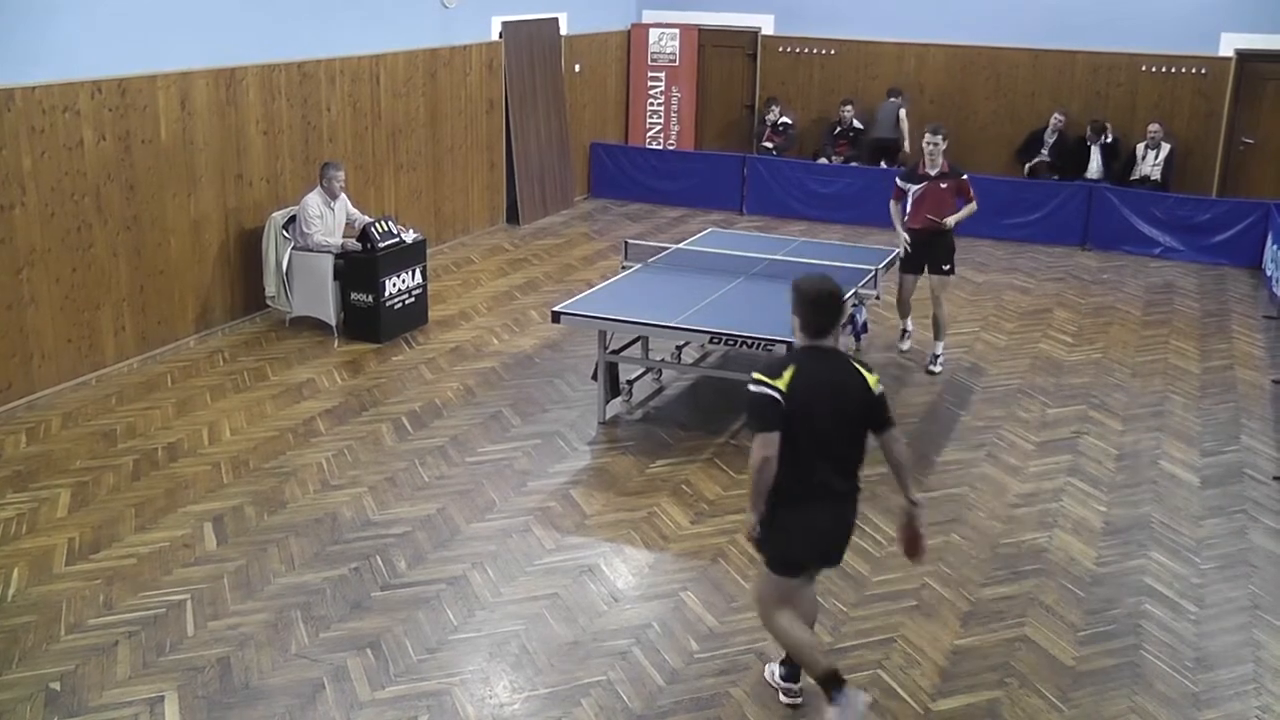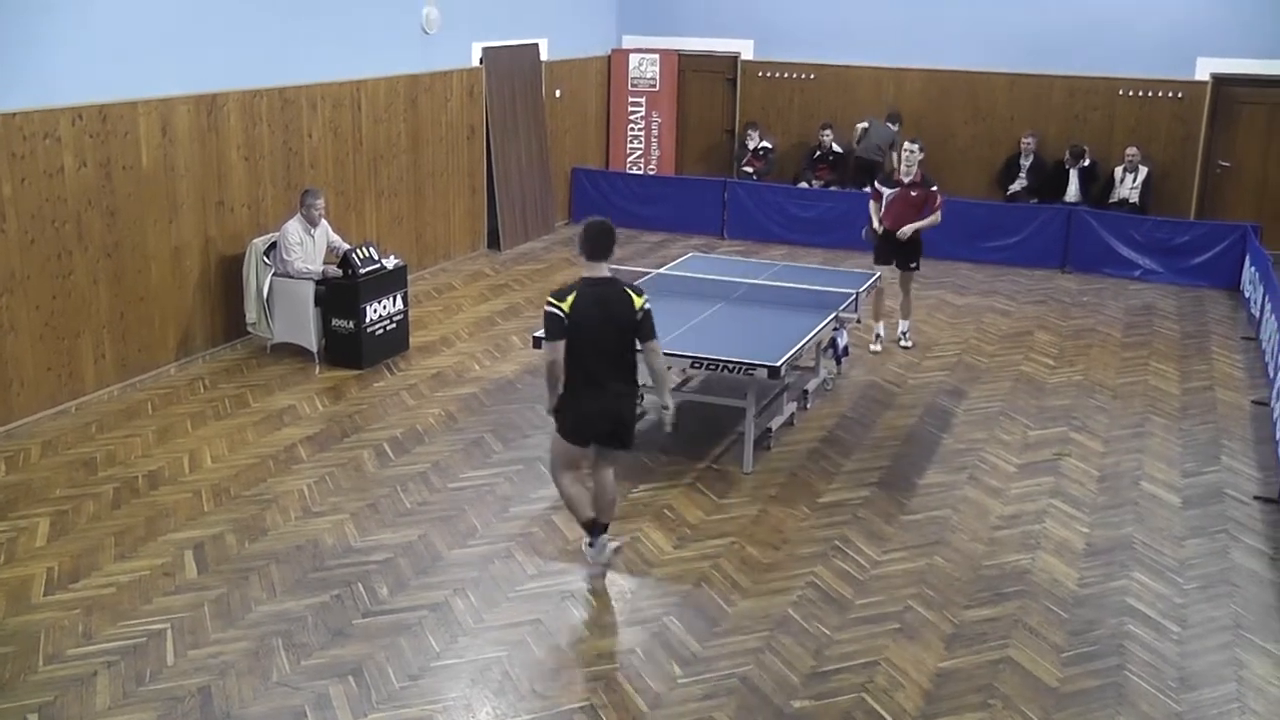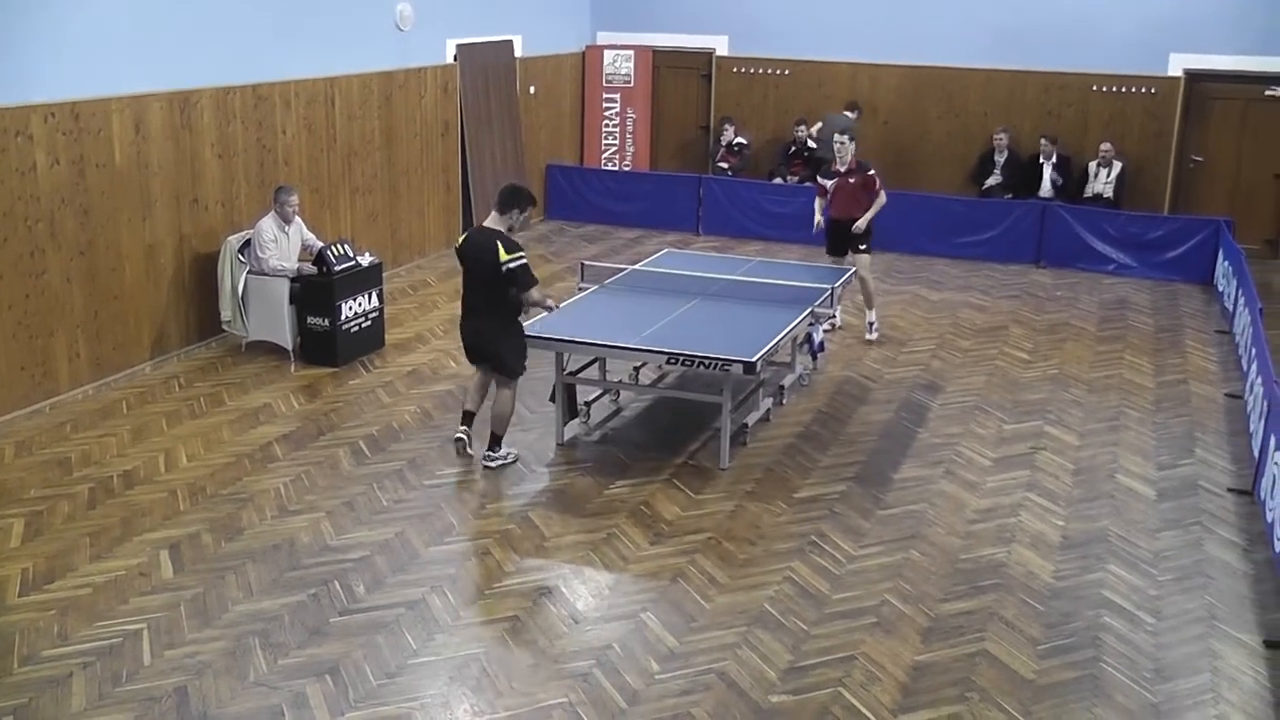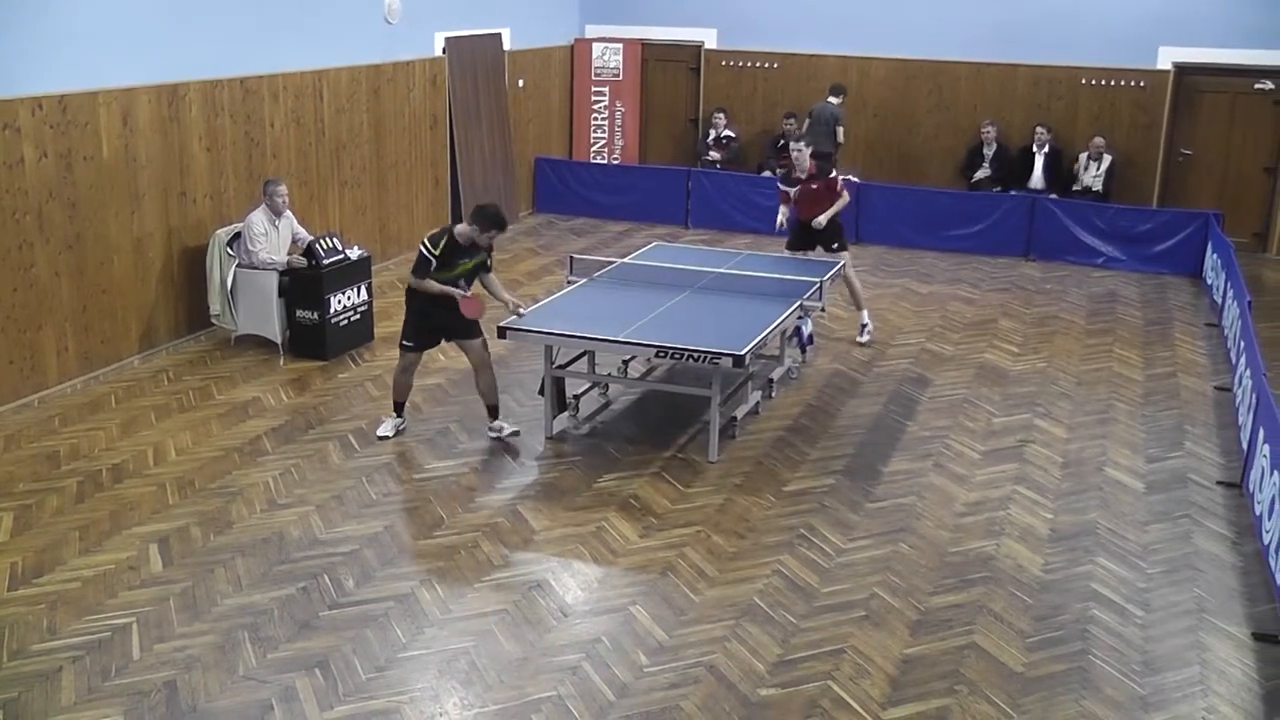
dt=1s
person 1, frame 1
left shoulder: (771, 379)
right shoulder: (862, 377)
left elbow: (764, 457)
right elbow: (893, 443)
left wrist: (755, 512)
right wrist: (908, 495)
left hip: (794, 513)
right hip: (841, 512)
left knee: (775, 608)
right knee: (799, 590)
right ankle: (790, 676)
person 1, frame 2
left shoulder: (562, 300)
right shoulder: (634, 297)
left elbow: (554, 359)
right elbow: (653, 352)
left wrist: (554, 398)
right wrist: (665, 395)
left hip: (581, 403)
right hip: (622, 403)
left knee: (564, 471)
right knee: (603, 469)
left ankle: (598, 537)
right ankle: (597, 538)
person 1, frame 3
left shoulder: (466, 239)
right shoulder: (510, 250)
right elbow: (532, 295)
right wrist: (546, 303)
left hip: (471, 325)
right hip: (502, 329)
left knee: (484, 374)
right knee: (506, 386)
left ankle: (465, 428)
right ankle: (494, 451)
person 1, frame 4
left shoulder: (483, 245)
right shoulder: (436, 243)
left elbow: (486, 274)
right elbow: (416, 281)
left wrist: (506, 299)
right wrist: (451, 291)
left hip: (459, 307)
right hip: (424, 308)
left knee: (482, 360)
right knee: (407, 364)
left ankle: (494, 420)
right ankle: (397, 416)
person 2, frame 1
left shoulder: (956, 176)
right shoulder: (908, 175)
left elbow: (972, 205)
right elbow: (895, 203)
left wrist: (954, 218)
right wrist: (900, 231)
left hip: (941, 239)
right hip: (913, 238)
left knee: (937, 299)
right knee: (904, 295)
left ankle: (938, 352)
right ankle: (906, 328)
person 2, frame 2
left shoulder: (927, 186)
right shoulder: (885, 179)
left elbow: (936, 217)
right elbow: (873, 202)
left wrist: (913, 226)
right wrist: (875, 222)
left hip: (910, 240)
right hip: (886, 237)
left knee: (906, 288)
right knee: (879, 286)
left ankle: (904, 330)
right ankle: (878, 333)
person 2, frame 3
left shoulder: (864, 170)
right shoulder: (825, 172)
left elbow: (881, 198)
right elbow: (820, 198)
left wrist: (865, 219)
right wrist: (818, 214)
left hip: (858, 227)
right hip: (835, 226)
left knee: (862, 275)
left ankle: (871, 319)
right ankle: (835, 315)
person 2, frame 4
left shoulder: (825, 172)
right shoulder: (786, 178)
left elbow: (845, 197)
right elbow: (785, 204)
left wrist: (826, 215)
right wrist: (782, 216)
left hip: (828, 225)
right hip: (802, 225)
left knee: (846, 273)
left ankle: (865, 322)
